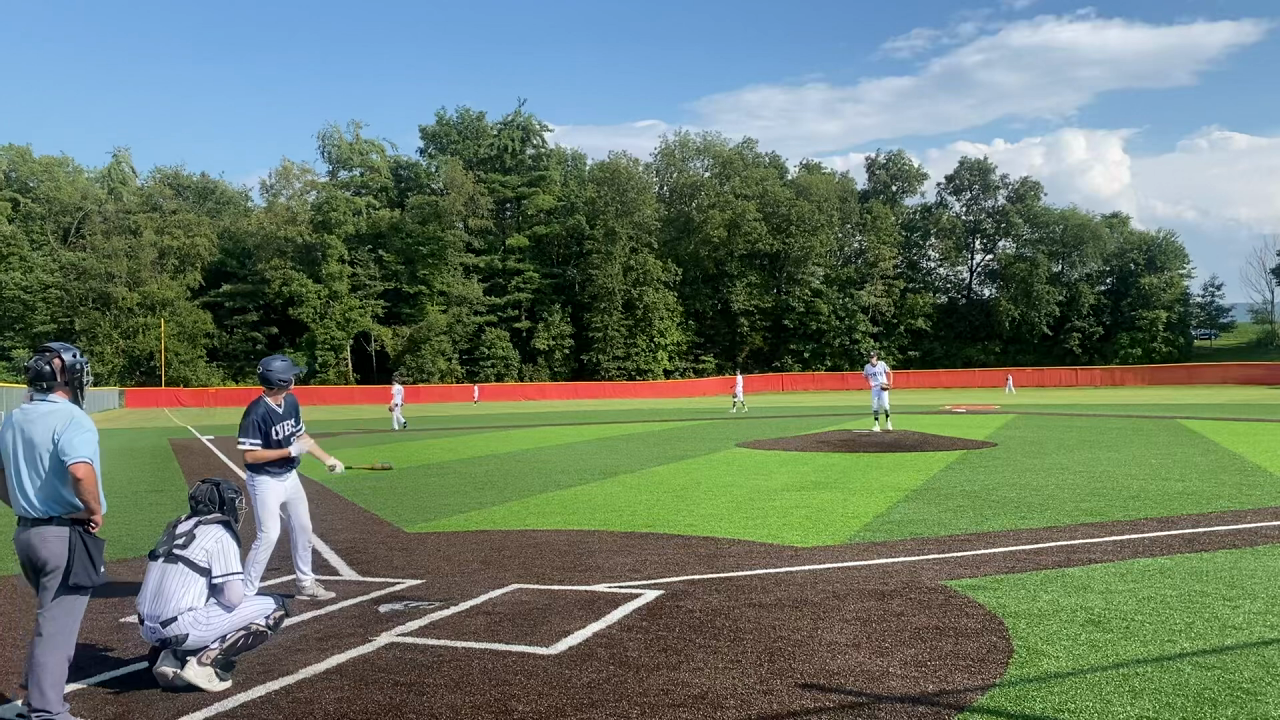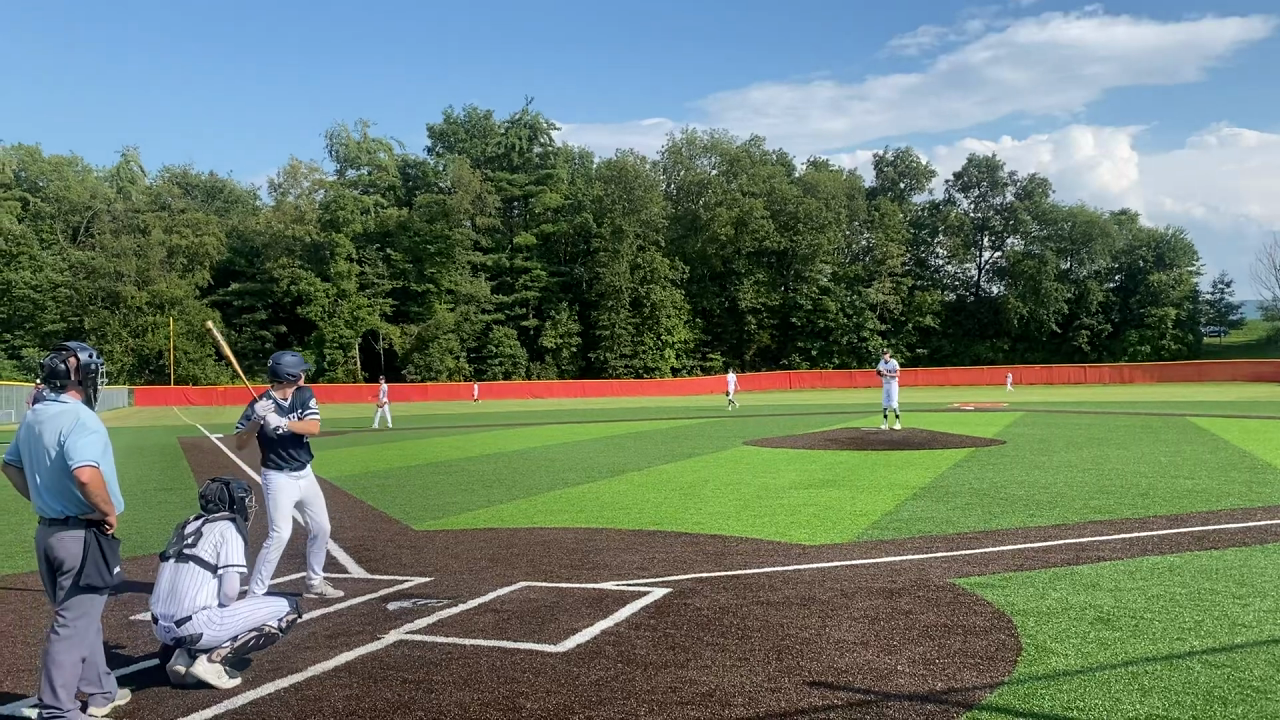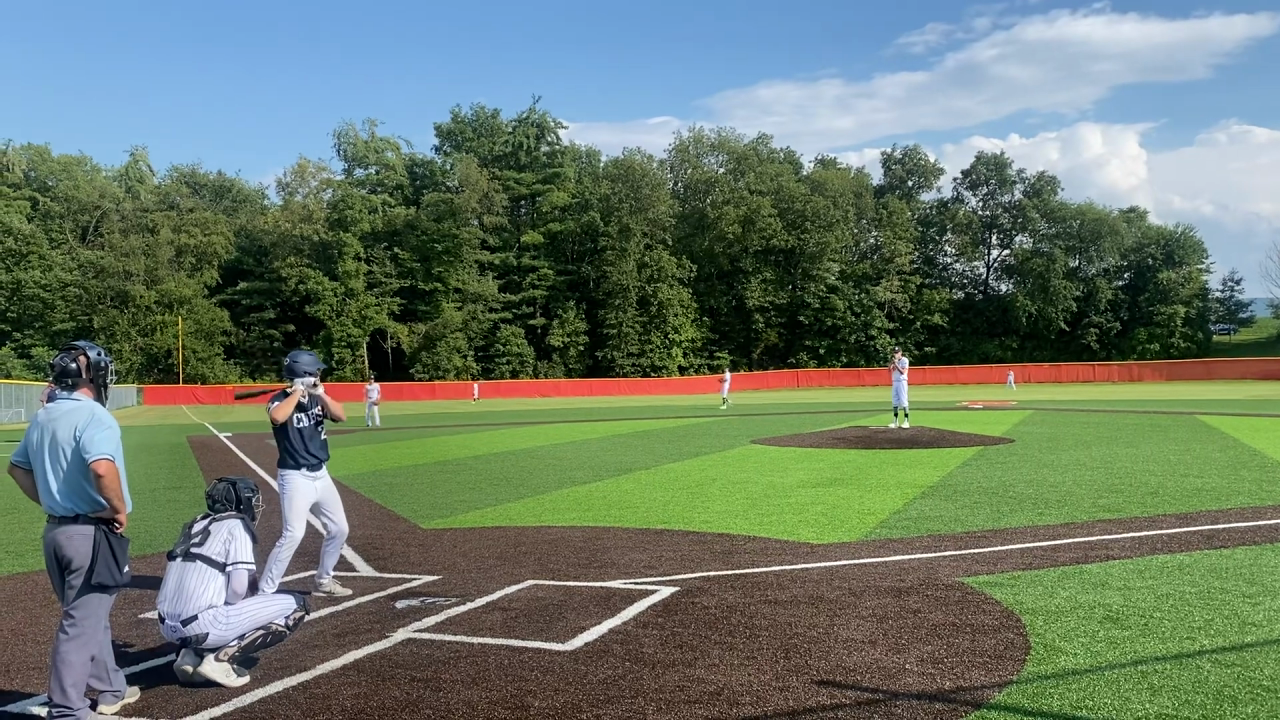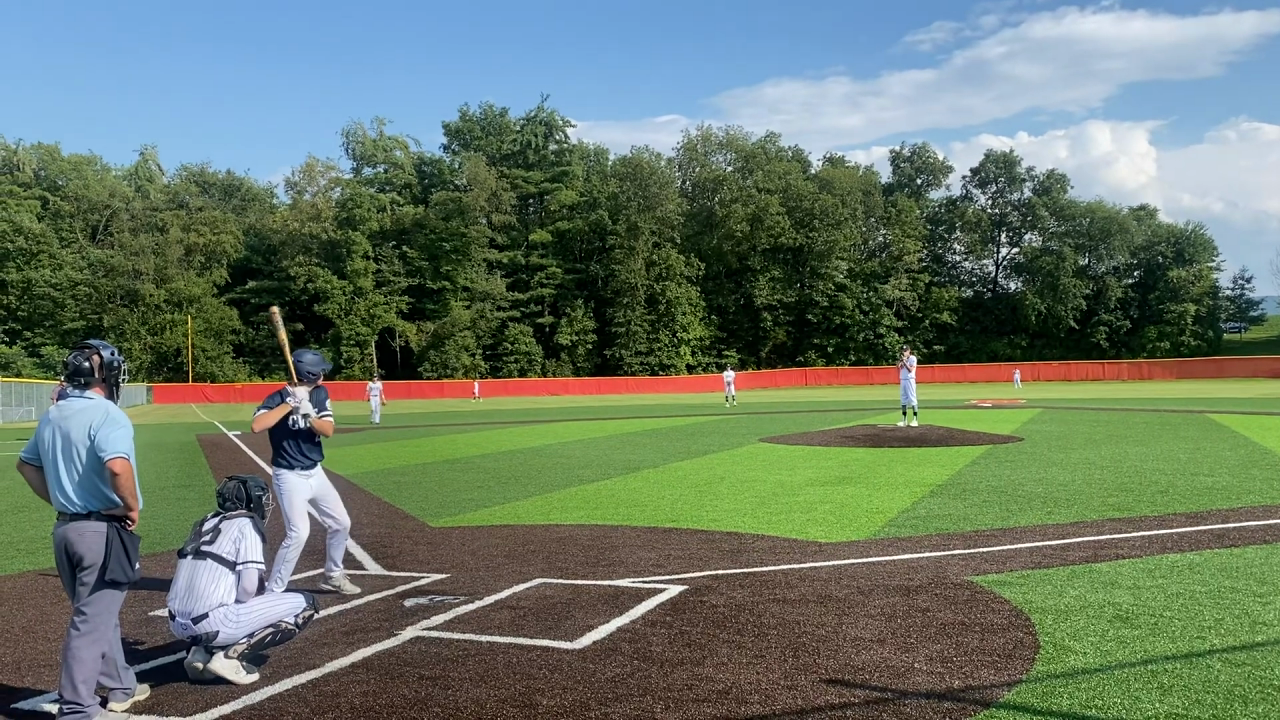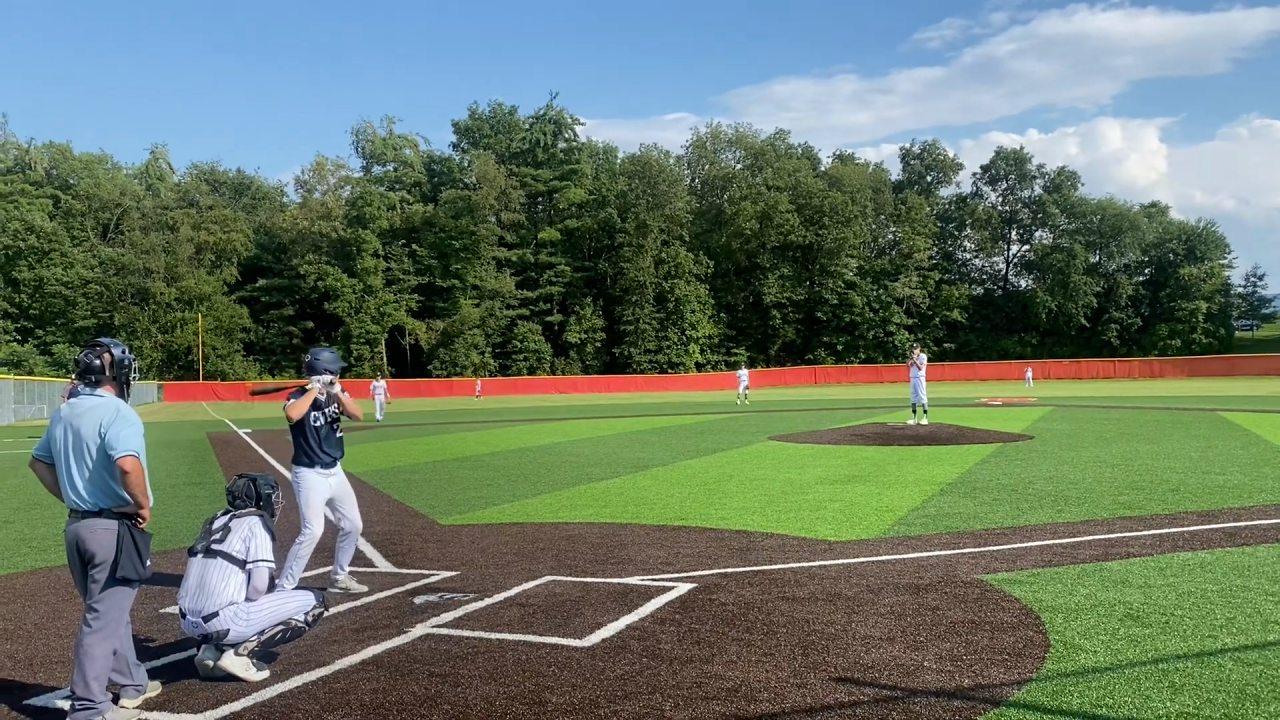
dt=0.7s
person 1, frame 1
right shoulder: (71, 417)
right elbow: (80, 471)
right wrist: (95, 510)
right hip: (65, 535)
left knee: (45, 619)
right knee: (56, 626)
person 1, frame 2
left shoulder: (33, 417)
right shoulder: (80, 418)
right elbow: (86, 475)
right wrist: (108, 512)
left hip: (47, 530)
right hip: (82, 535)
left knee: (81, 617)
right knee: (73, 624)
person 1, frame 3
left shoulder: (42, 417)
right shoulder: (93, 415)
left elbow: (17, 468)
right elbow: (102, 468)
right wrist: (119, 510)
left hip: (55, 530)
right hip: (91, 533)
left knee: (91, 614)
right knee: (82, 622)
left ankle: (111, 689)
person 1, frame 4
left shoulder: (51, 415)
right shoulder: (106, 414)
left elbow: (26, 464)
right elbow: (118, 467)
right wrist: (132, 507)
left hip: (65, 528)
right hip: (102, 531)
left knee: (98, 612)
right knee: (92, 620)
left ankle: (121, 687)
person 1, frame 5
left shoulder: (63, 413)
right shoulder: (117, 412)
left elbow: (39, 462)
right elbow: (127, 465)
right wrist: (143, 504)
left hip: (76, 525)
right hip: (113, 527)
left knee: (111, 609)
right knee: (104, 616)
left ankle: (132, 684)
person 2, frame 1
left shoulder: (290, 401)
right shoulder: (256, 412)
right elbow: (249, 455)
left wrist: (326, 458)
right wrist: (291, 450)
left hip: (290, 477)
right hip: (265, 481)
left knee: (303, 529)
right knee: (268, 536)
left ankle: (305, 584)
right ankle: (245, 596)
person 2, frame 2
left shoulder: (305, 394)
right shoulder: (259, 404)
left elbow: (314, 427)
right elbow: (240, 444)
left wrist: (283, 421)
right wrist: (259, 421)
left hip: (305, 474)
right hip: (278, 478)
left knee: (321, 528)
right knee: (279, 535)
left ankle: (315, 583)
right ankle: (254, 595)
person 2, frame 3
left shoulder: (317, 397)
right shoulder: (281, 399)
left elbow: (341, 416)
right elbow: (277, 417)
left wrist: (320, 393)
right wrist: (298, 390)
left hip: (321, 475)
right hip: (295, 479)
left knee: (339, 529)
right knee: (292, 535)
left ankle: (323, 581)
right ankle: (264, 593)
person 2, frame 4
left shoulder: (320, 394)
right shoulder: (278, 398)
left elbow: (329, 431)
right elbow: (257, 426)
left wrist: (308, 414)
right wrist: (290, 403)
left hip: (315, 473)
right hip: (289, 477)
left knee: (341, 523)
right knee: (298, 534)
left ankle: (334, 576)
right ankle: (272, 592)
person 2, frame 5
left shoulder: (335, 392)
right shoulder: (298, 396)
left elbow: (357, 415)
right elbow: (292, 415)
left wrist: (335, 390)
right wrist: (315, 388)
left hip: (335, 472)
right hip: (309, 475)
left knee: (352, 526)
right knee: (312, 532)
left ankle: (339, 578)
right ankle: (283, 589)
person 3, frame 1
left shoulder: (178, 526)
right shoulder: (221, 532)
right elbow: (234, 598)
left hip: (148, 628)
right hip: (181, 627)
right knee: (275, 608)
left ankle: (172, 658)
right ankle: (203, 663)
person 3, frame 2
left shoulder: (188, 526)
right shoulder: (228, 527)
right elbow: (230, 591)
right wrist: (223, 613)
left hip: (161, 627)
right hip: (194, 626)
right knee: (288, 609)
left ankle: (184, 656)
right ankle: (213, 660)
person 3, frame 3
left shoulder: (195, 525)
right shoulder: (236, 525)
right elbow: (238, 588)
left hip: (168, 626)
right hip: (201, 625)
right knee: (295, 606)
left ankle: (192, 654)
right ankle: (221, 658)
person 3, frame 4
left shoulder: (205, 523)
right shoulder: (246, 524)
right elbow: (248, 588)
right wrist: (238, 613)
left hip: (178, 624)
right hip: (211, 623)
right knee: (305, 604)
left ankle: (202, 651)
right ankle: (231, 656)
person 3, frame 5
left shoulder: (215, 521)
right shoulder: (256, 523)
right elbow: (259, 586)
right wrist: (246, 616)
left hip: (188, 622)
right hip: (221, 621)
right knee: (315, 601)
left ankle: (212, 650)
right ankle: (241, 654)
